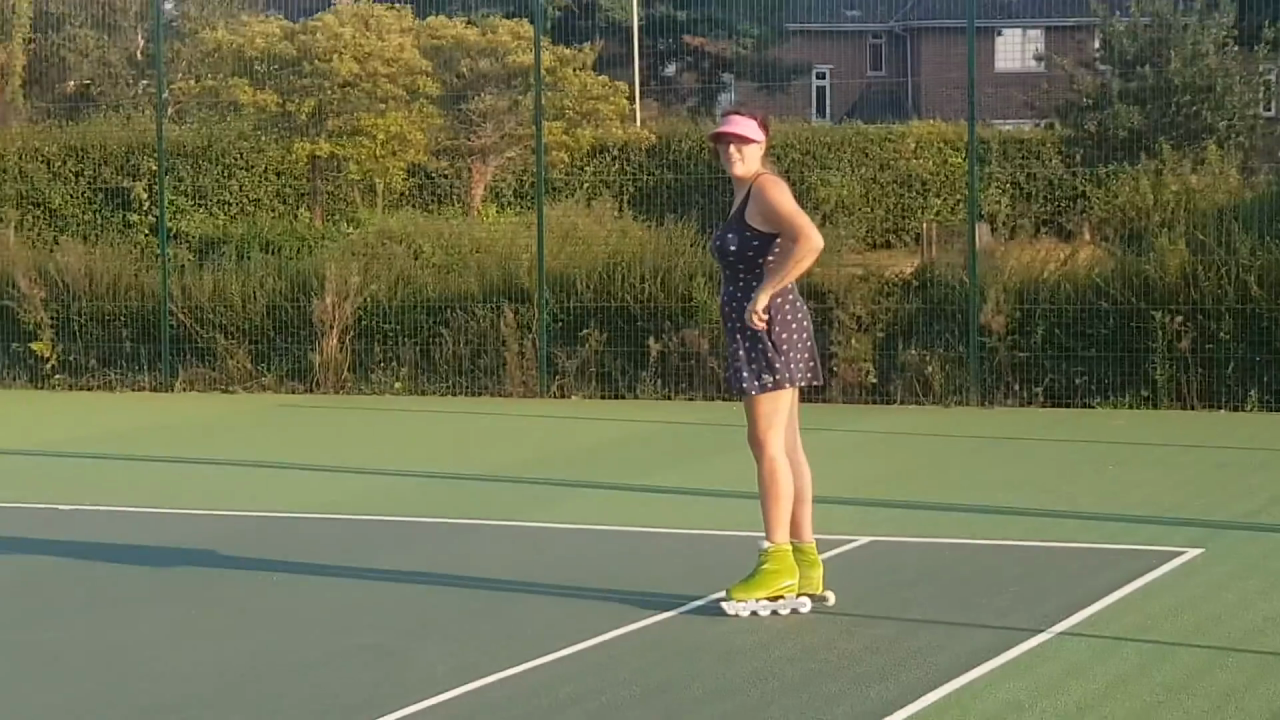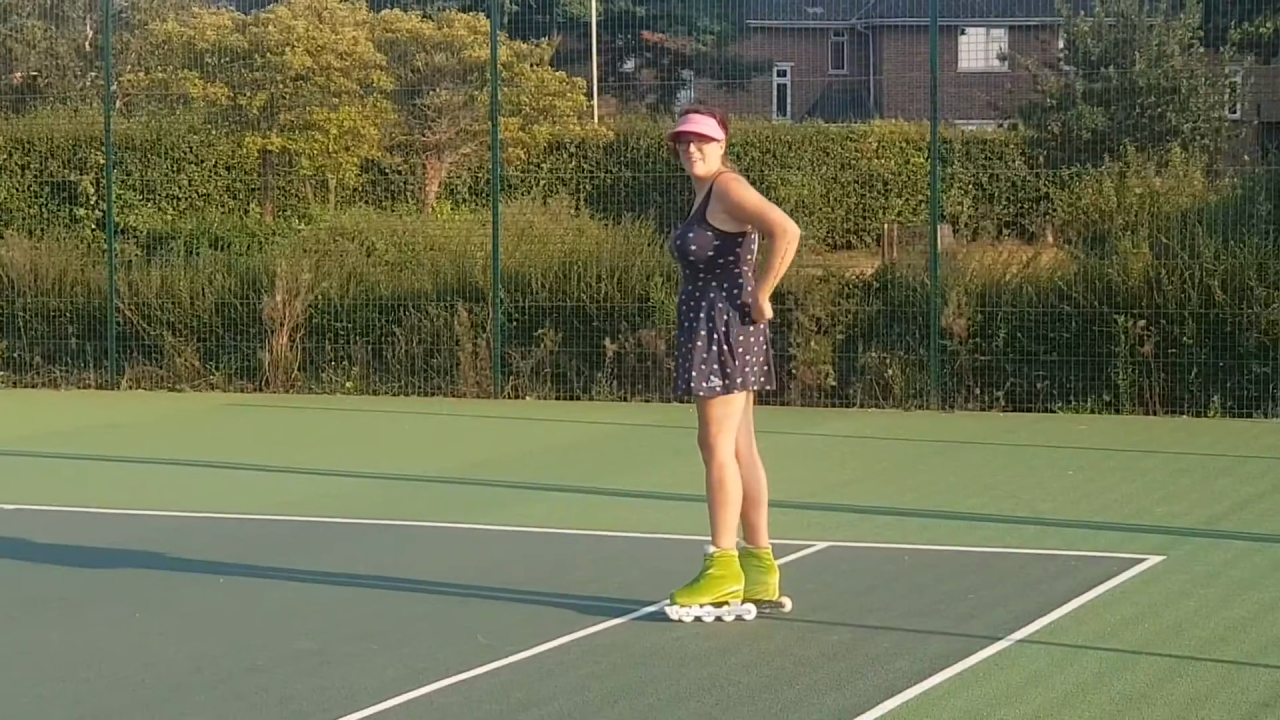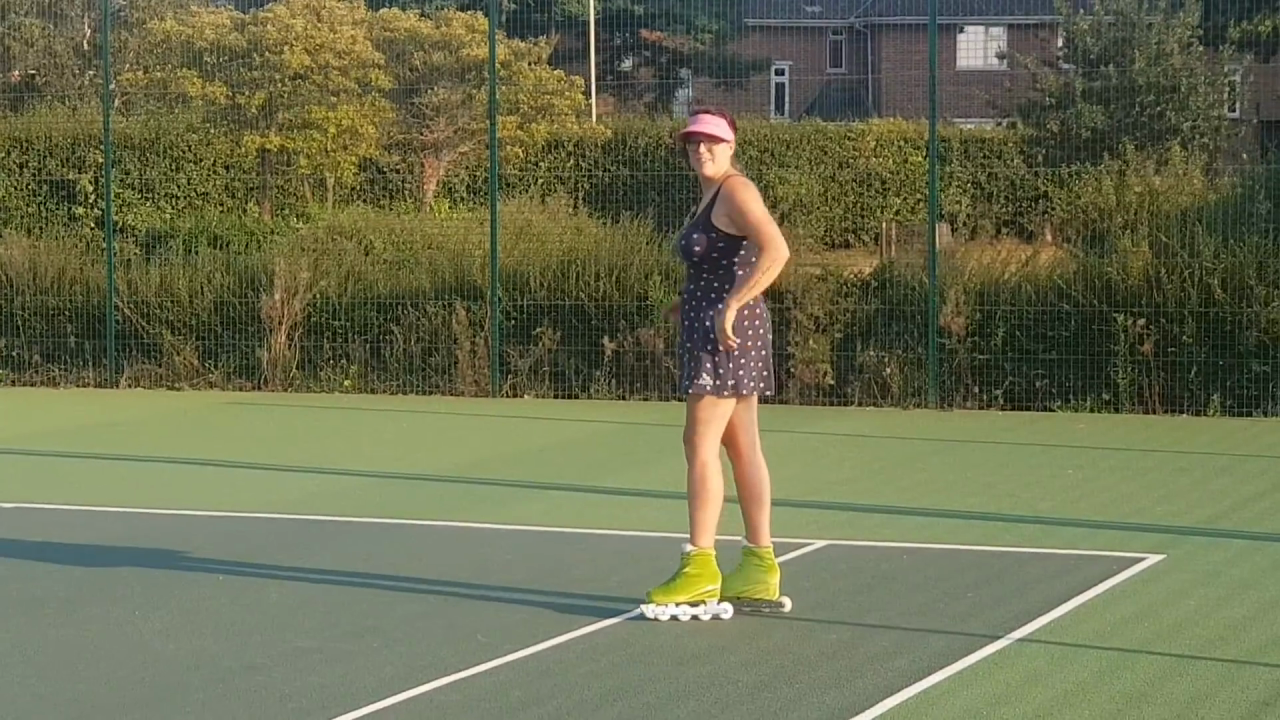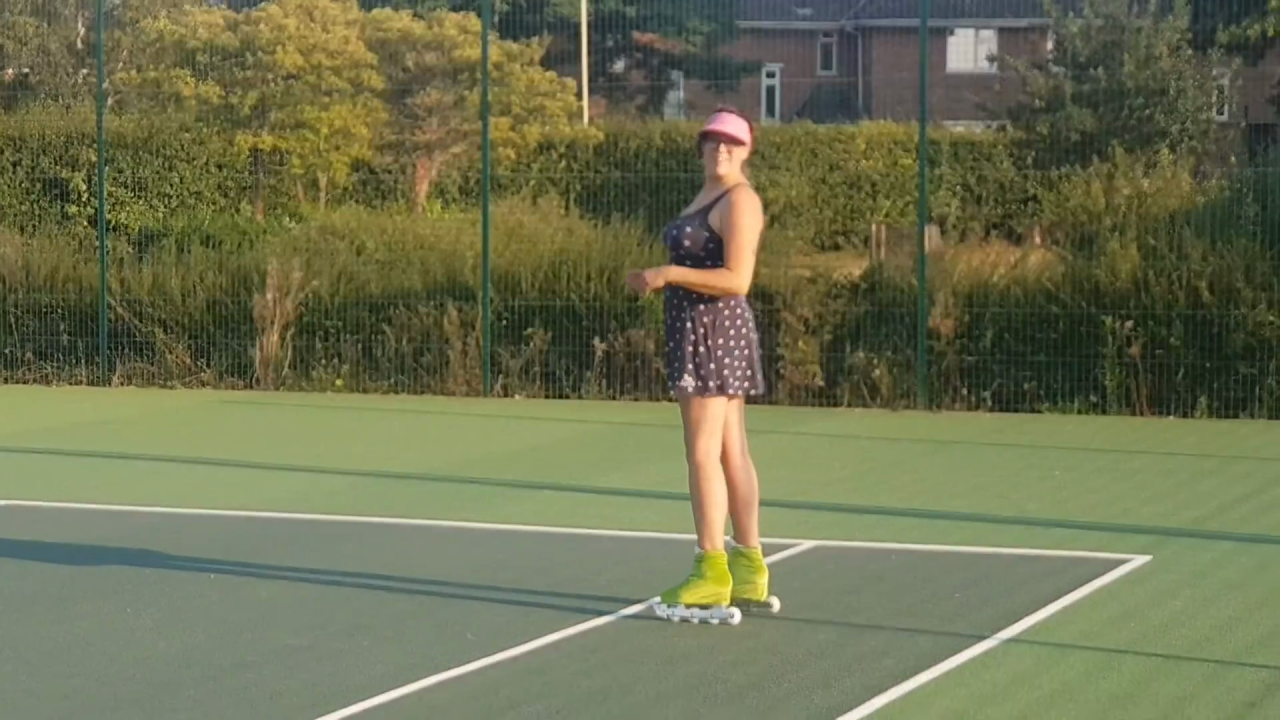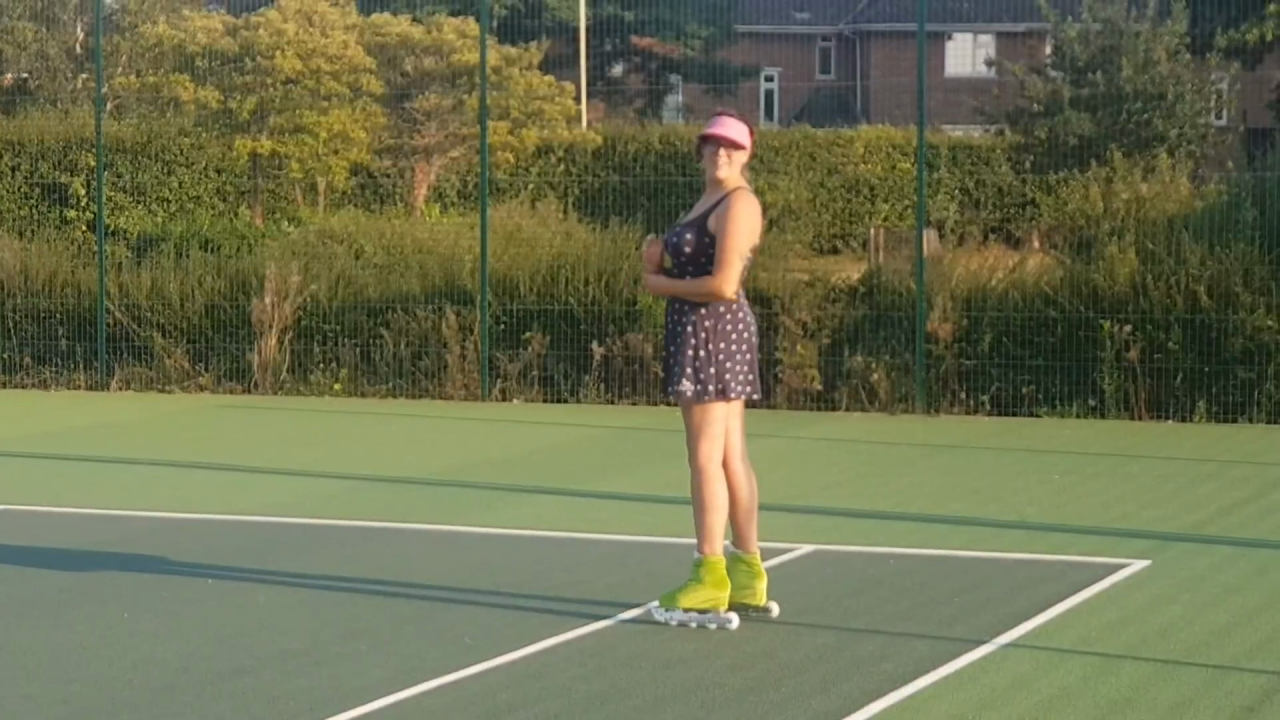
dt=0.4s
person 1, frame 1
left shoulder: (766, 188)
right shoulder: (744, 193)
left elbow: (811, 241)
left wrist: (762, 295)
left hip: (769, 326)
right hip: (760, 330)
left knee: (767, 444)
right knee: (786, 445)
person 1, frame 2
left shoulder: (728, 187)
right shoulder: (706, 193)
left elbow: (787, 231)
left wrist: (760, 296)
left hip: (724, 327)
right hip: (711, 329)
left knee: (717, 448)
right knee: (739, 449)
person 1, frame 3
left shoulder: (735, 191)
right shoulder: (713, 195)
left elbow: (775, 251)
left wrist: (730, 306)
right wrist: (689, 301)
left hip: (724, 334)
right hip: (722, 331)
left knee: (700, 445)
right knee: (743, 448)
person 1, frame 4
left shoulder: (739, 200)
right shoulder: (708, 195)
left elbow: (737, 280)
left wrist: (668, 274)
right wrist: (660, 278)
left hip: (713, 331)
right hip: (703, 332)
left knee: (702, 451)
right knee: (731, 450)
person 1, frame 5
left shoulder: (738, 203)
right shoulder: (707, 200)
left elbow: (723, 285)
left wrist: (659, 283)
right wrist: (656, 261)
left hip: (713, 334)
right hip: (702, 337)
left knee: (705, 456)
right knee: (731, 456)
